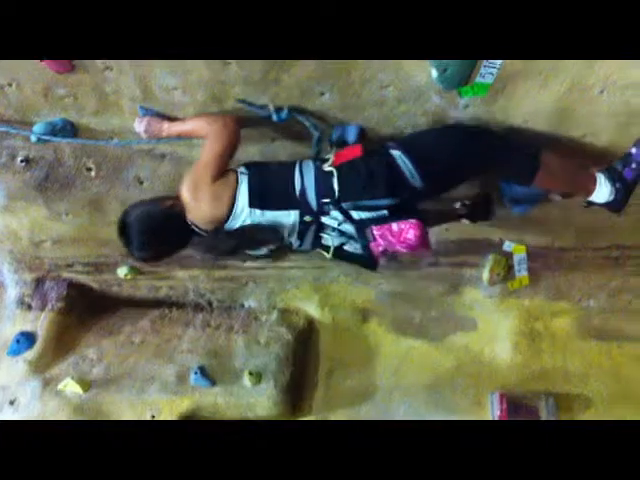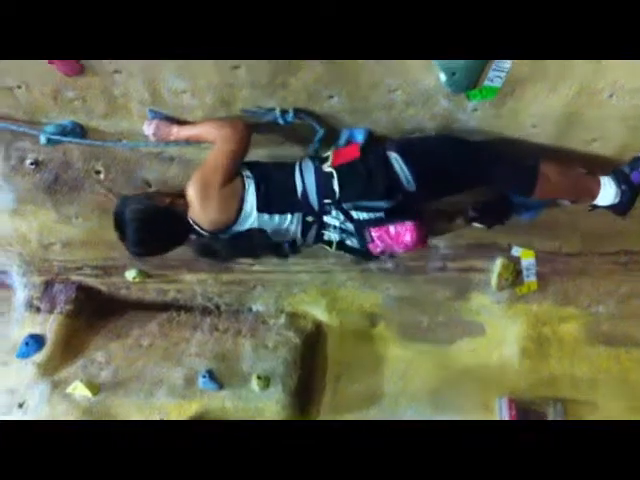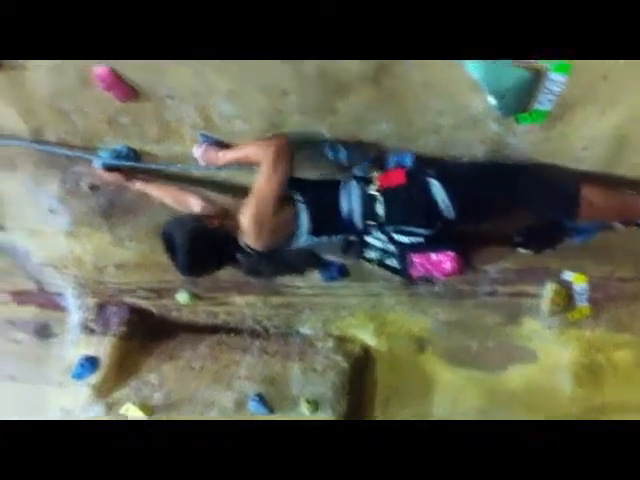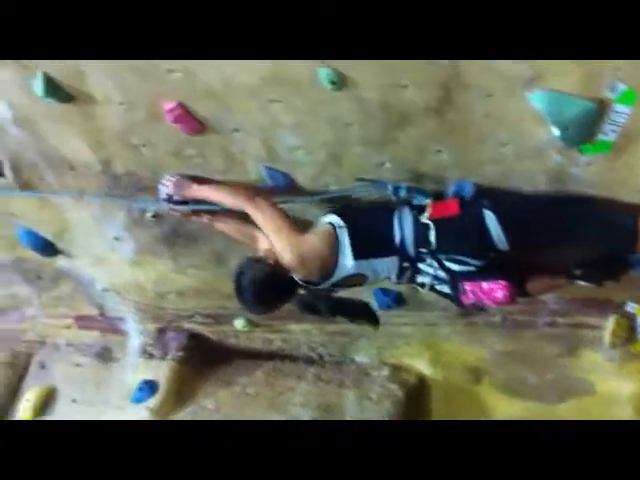
dt=0.4s
person 1, frame 1
left shoulder: (211, 237)
right shoulder: (199, 192)
right elbow: (225, 124)
right wrist: (168, 127)
right hip: (362, 182)
right knee: (487, 143)
person 1, frame 2
left shoulder: (207, 239)
right shoulder: (204, 195)
right elbow: (235, 129)
right wrist: (178, 131)
left hip: (352, 229)
right hip: (355, 182)
right knee: (489, 162)
person 1, frame 3
left shoulder: (251, 244)
right shoulder: (255, 223)
left elbow: (210, 188)
right elbow: (277, 147)
left hip: (397, 239)
right hip: (397, 201)
right knee: (522, 184)
person 1, frame 4
left shoulder: (305, 265)
right shoulder: (299, 254)
left elbow: (253, 203)
right elbow: (255, 200)
left wrist: (194, 190)
left hip: (442, 254)
right hip: (450, 249)
right knee: (573, 218)
